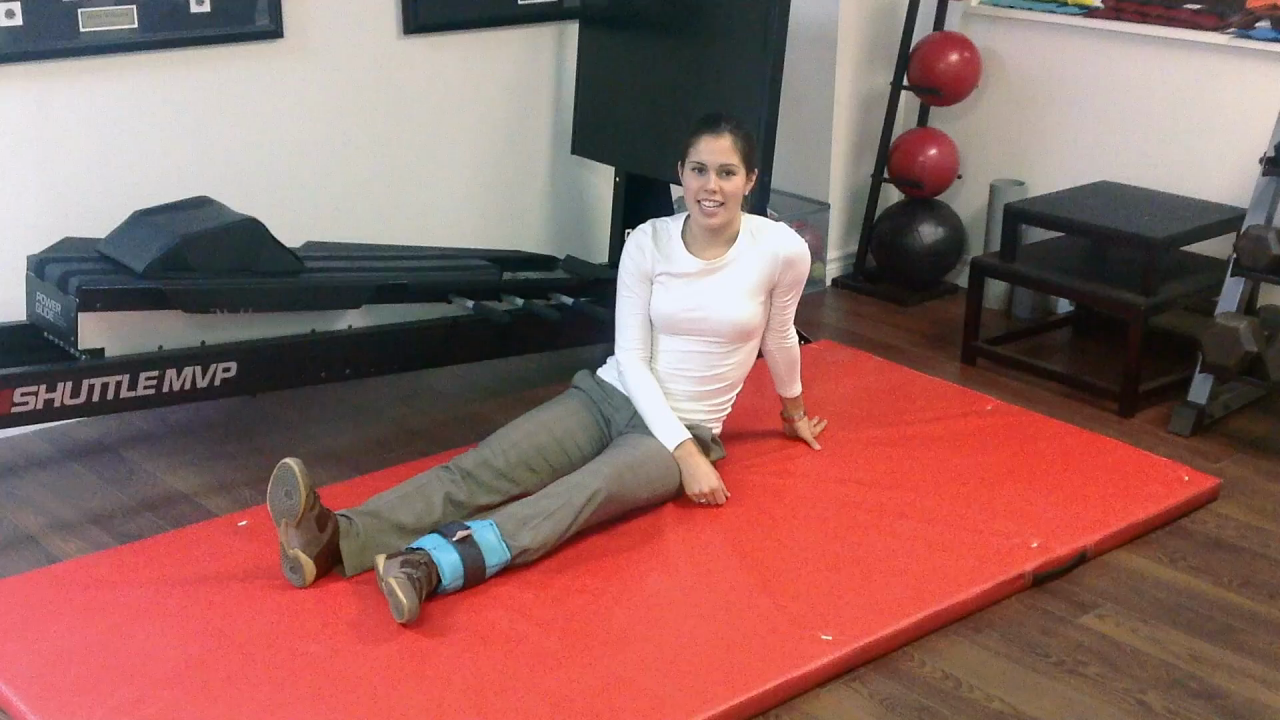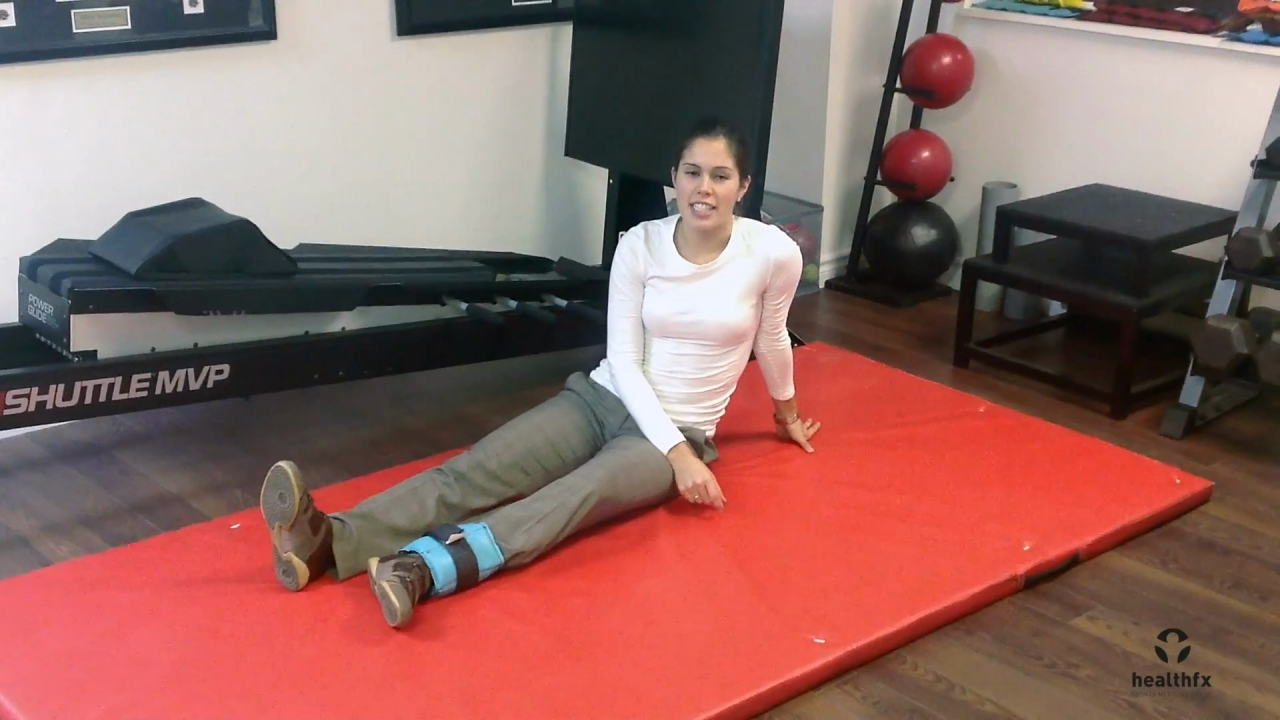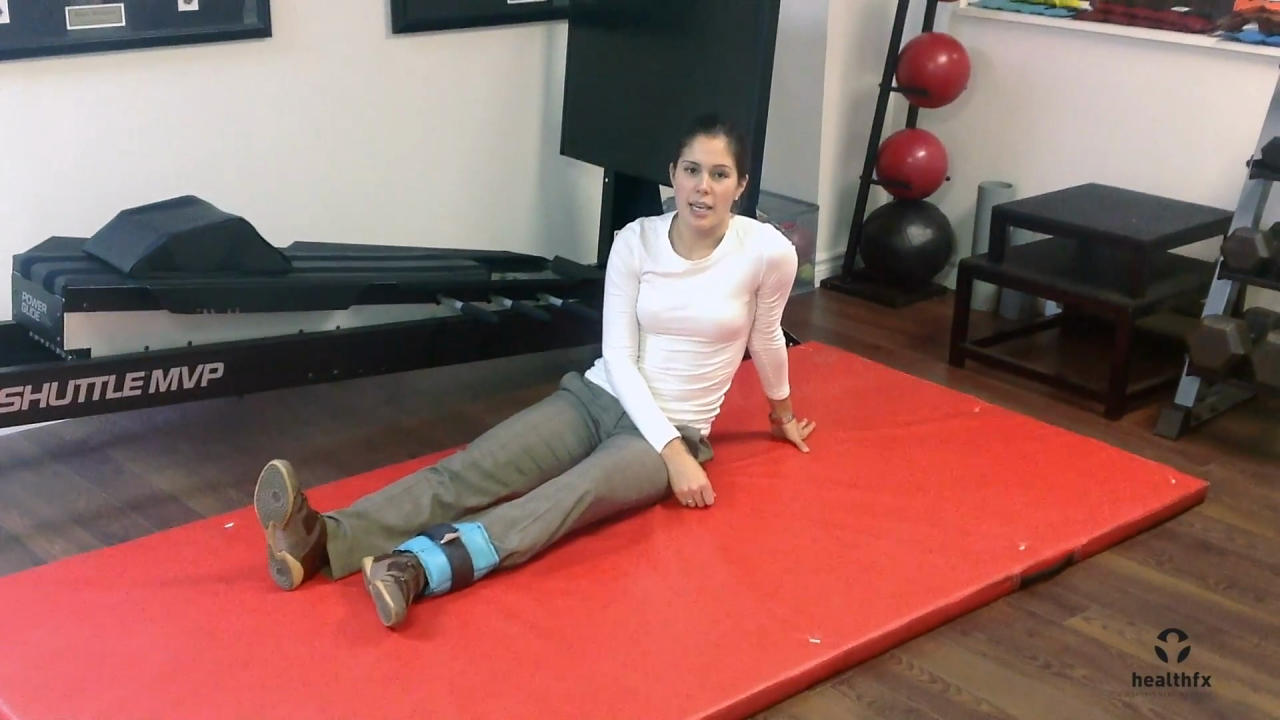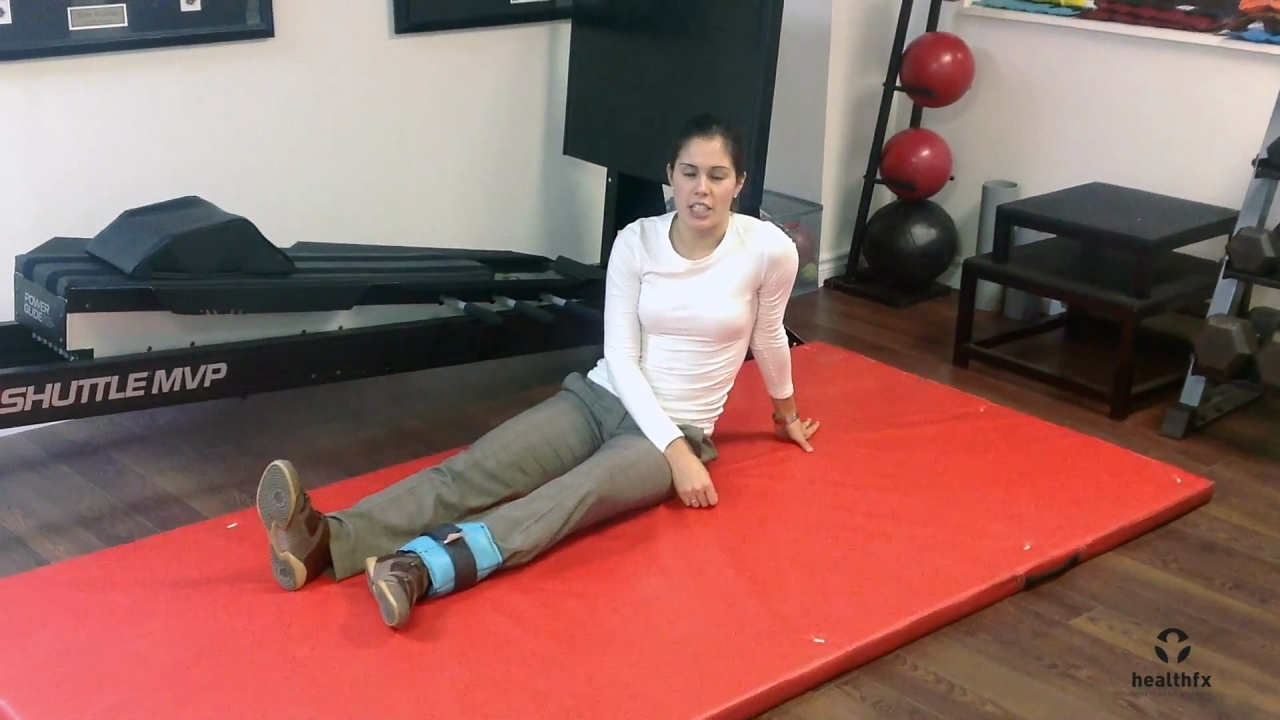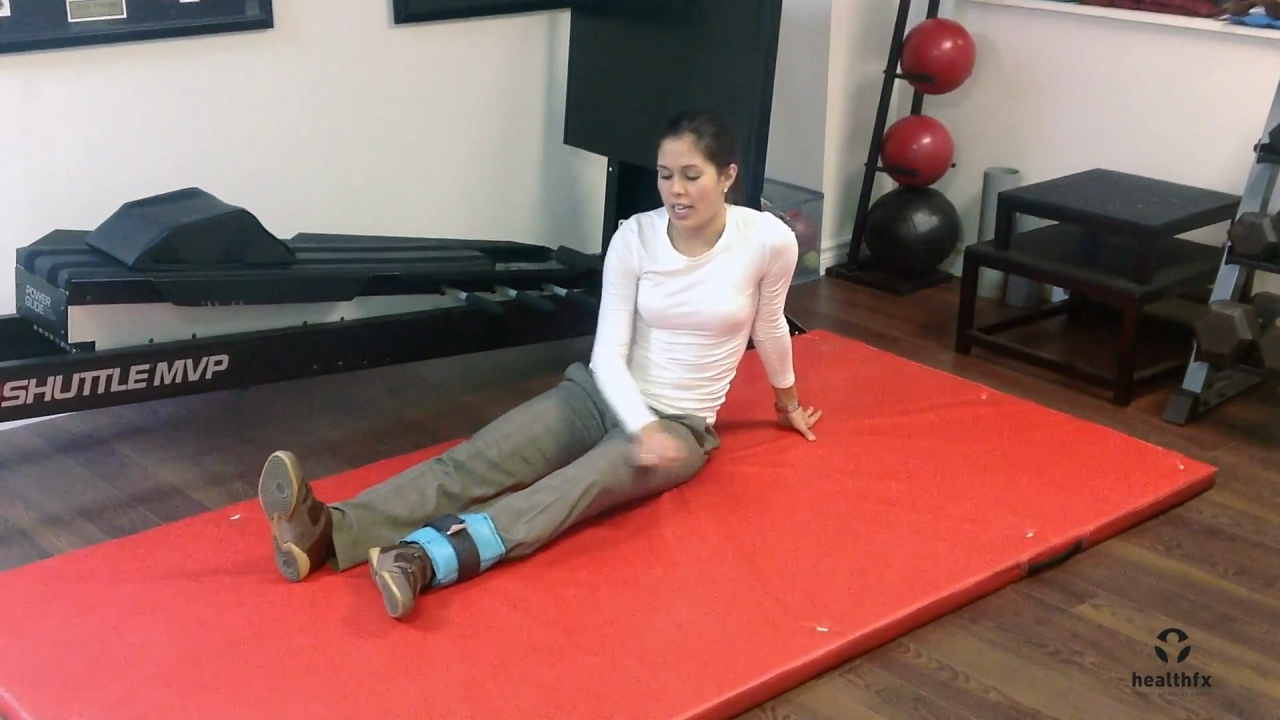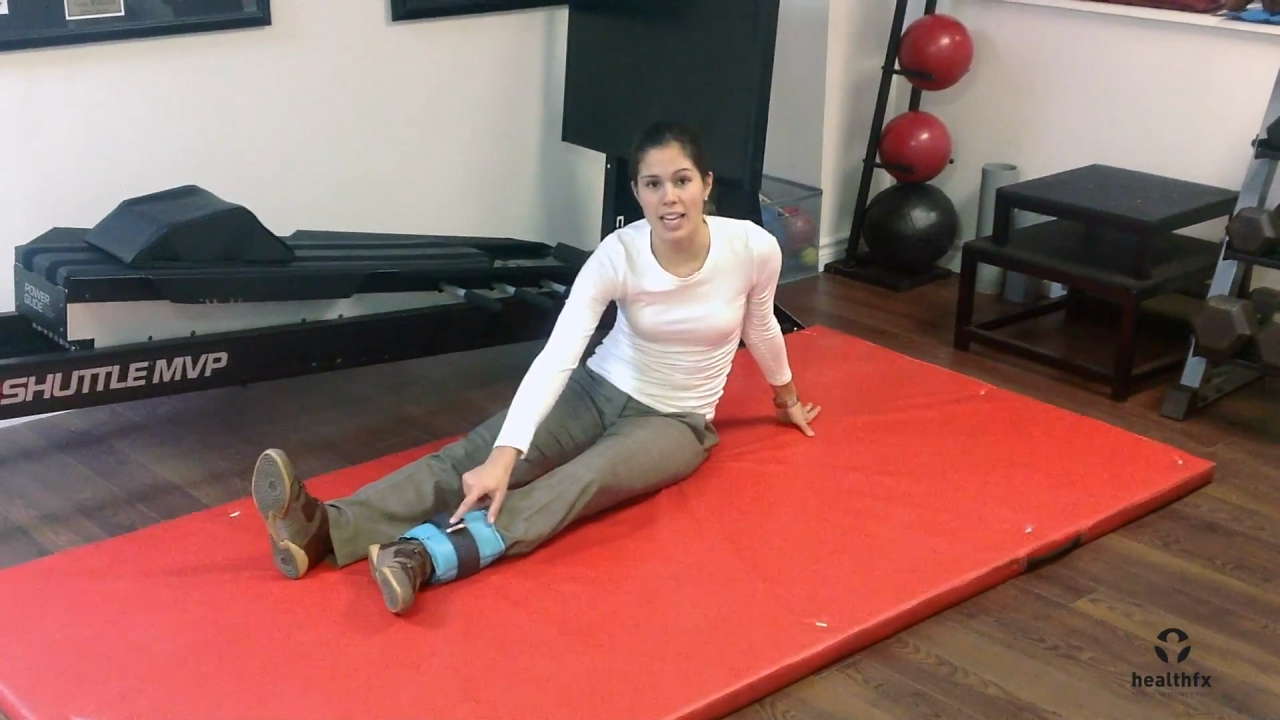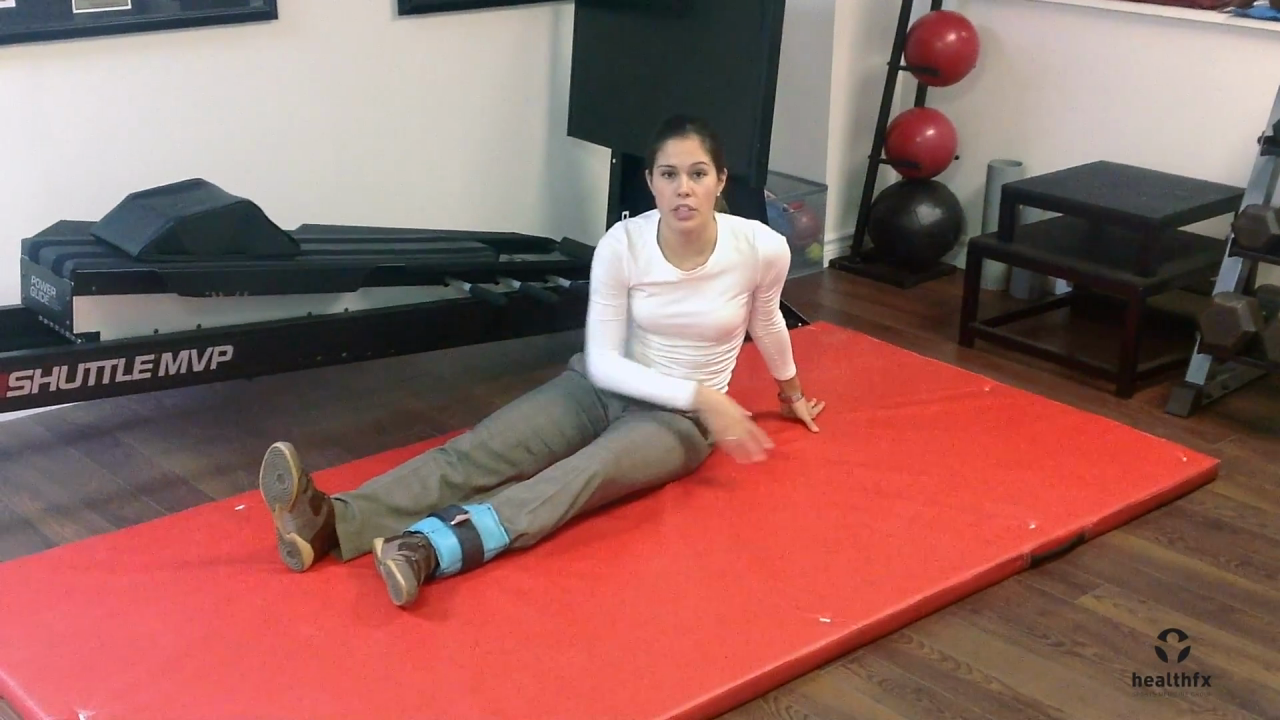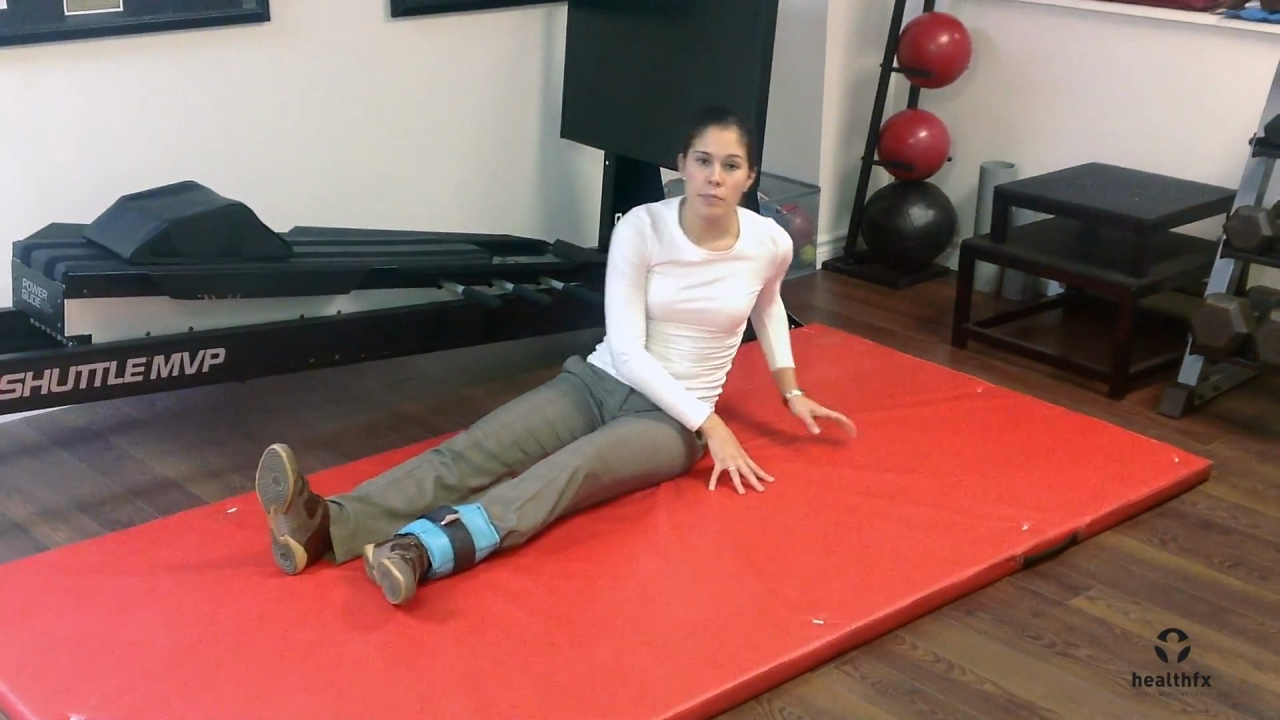
dt=0.7s
person 1, frame 1
left shoulder: (782, 250)
right shoulder: (648, 240)
left elbow: (779, 337)
right elbow: (630, 358)
left wrist: (794, 411)
right wrist: (684, 454)
left hip: (687, 428)
right hip: (608, 395)
left knee: (590, 490)
right knee: (483, 468)
left ankle: (431, 564)
right ankle: (334, 537)
person 1, frame 2
left shoulder: (773, 253)
right shoulder: (640, 244)
left elbow: (771, 340)
right elbow: (623, 362)
left wrist: (787, 413)
right wrist: (679, 455)
left hip: (680, 430)
right hip: (600, 397)
left knee: (584, 492)
right knee: (472, 470)
left ankle: (424, 568)
right ankle: (327, 539)
person 1, frame 3
left shoulder: (768, 251)
right shoulder: (636, 240)
left elbow: (766, 339)
right elbow: (618, 357)
left wrist: (782, 412)
right wrist: (671, 452)
left hip: (675, 429)
right hip: (597, 396)
left knee: (578, 493)
right knee: (469, 470)
left ankle: (418, 567)
right ankle: (322, 539)
person 1, frame 4
left shoulder: (769, 249)
right shoulder: (636, 240)
left elbow: (769, 337)
right elbow: (621, 358)
left wrist: (786, 412)
right wrist: (673, 453)
left hip: (680, 429)
right hip: (600, 397)
left knee: (583, 490)
right knee: (475, 468)
left ankle: (422, 567)
right ankle: (326, 539)
person 1, frame 5
left shoulder: (769, 241)
right shoulder: (634, 237)
left elbow: (770, 328)
right elbow: (607, 349)
left wrist: (787, 402)
right wrist: (640, 425)
left hip: (681, 423)
right hip: (608, 396)
left knee: (588, 479)
right knee: (476, 459)
left ankle: (425, 559)
right ankle: (327, 531)
person 1, frame 6
left shoulder: (754, 248)
right shoulder: (616, 256)
left elbow: (760, 328)
right elbow: (556, 358)
left wrist: (785, 397)
right wrist: (504, 455)
left hip: (673, 423)
right hip: (599, 389)
left knee: (591, 476)
right knee: (471, 456)
left ankle: (425, 555)
right ankle: (324, 527)
person 1, frame 7
left shoulder: (762, 250)
right shoulder: (621, 245)
left elbow: (766, 323)
right elbow: (604, 364)
left wrist: (790, 393)
right wrist: (700, 394)
left hip: (675, 418)
right hip: (602, 385)
left knee: (594, 470)
right knee: (478, 450)
left ankle: (430, 548)
right ankle: (330, 520)
person 1, frame 8
left shoulder: (771, 244)
right shoulder: (640, 228)
right elbow: (628, 350)
left wrist: (791, 391)
right wrist: (710, 423)
left hip: (672, 419)
right hip: (598, 380)
left knee: (582, 463)
right knee: (472, 450)
left ankle: (422, 549)
right ankle: (325, 522)
